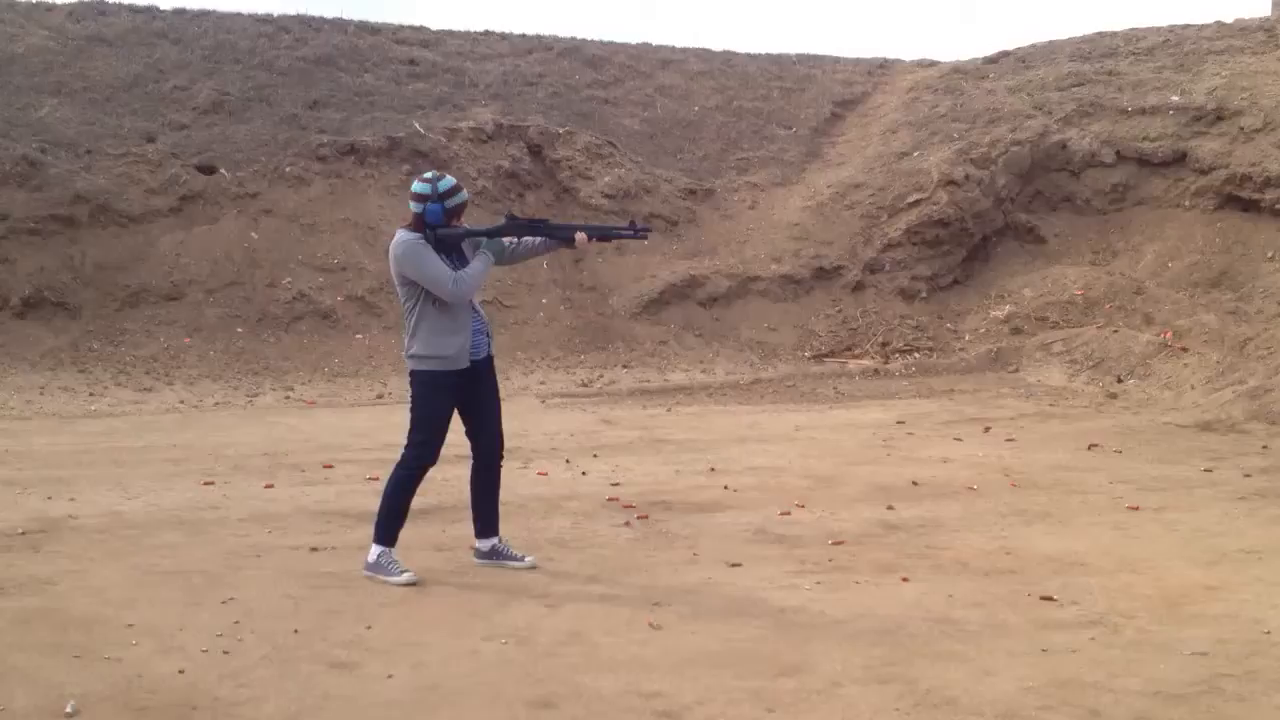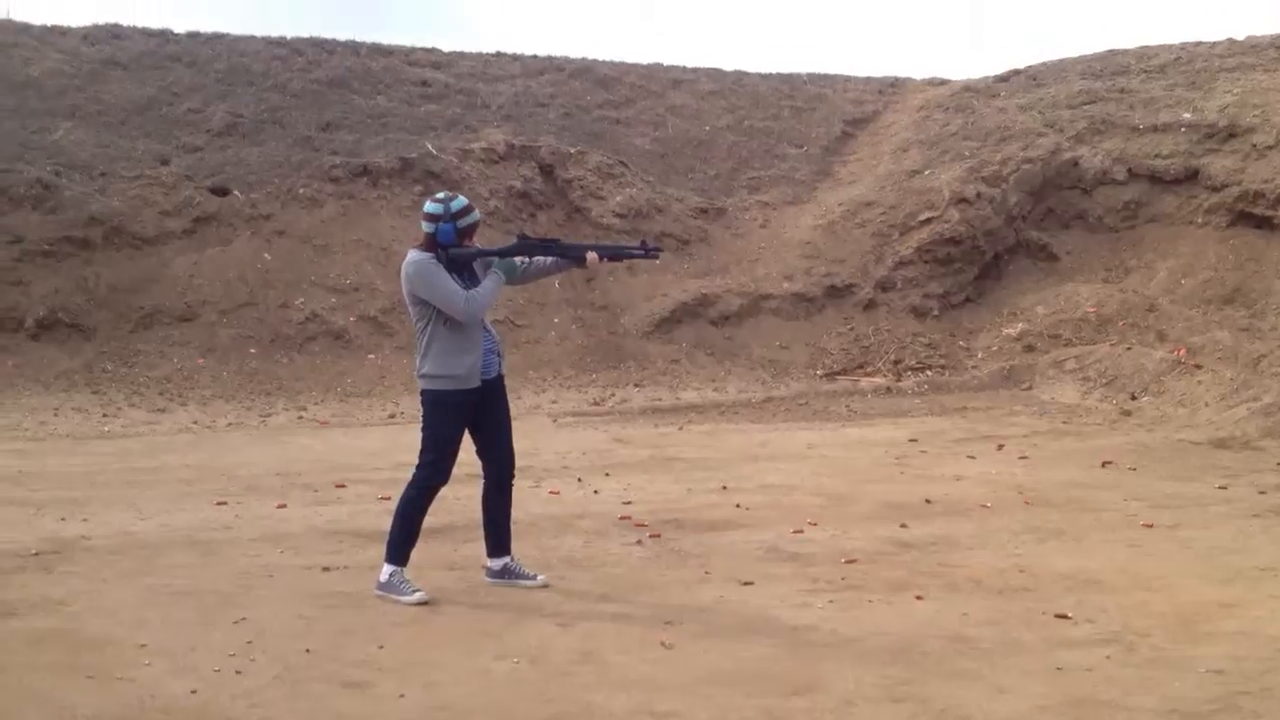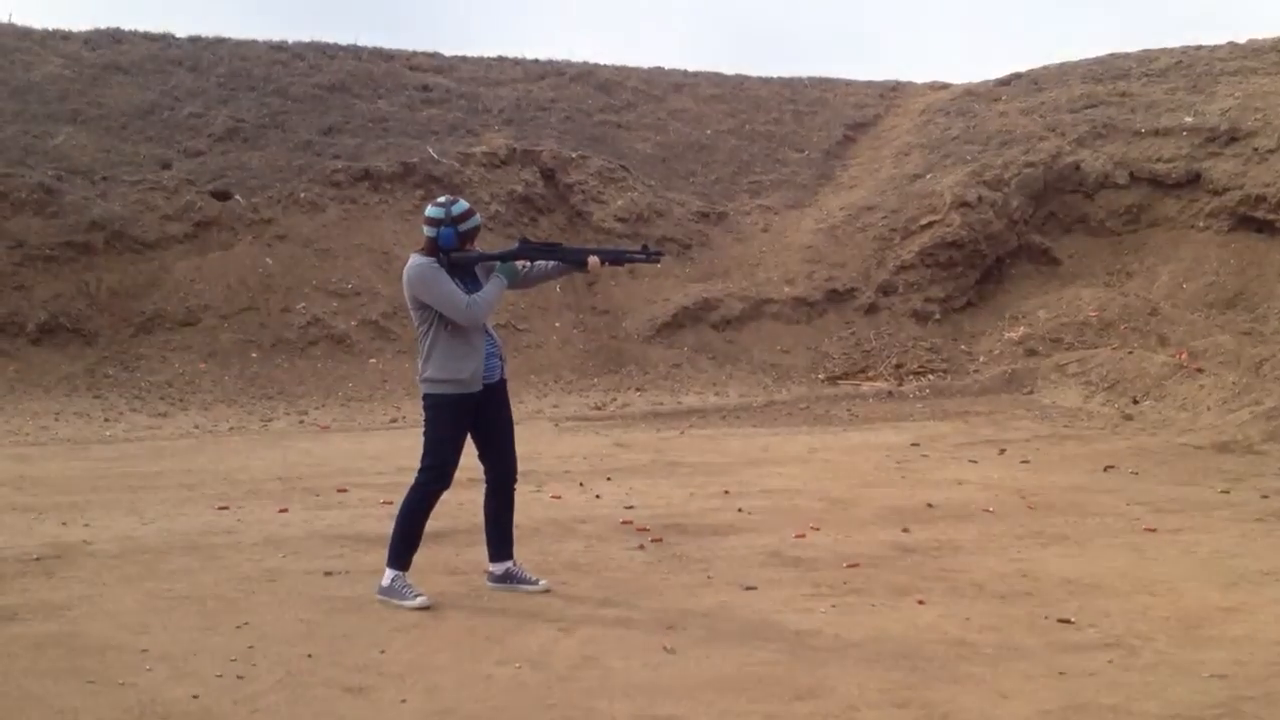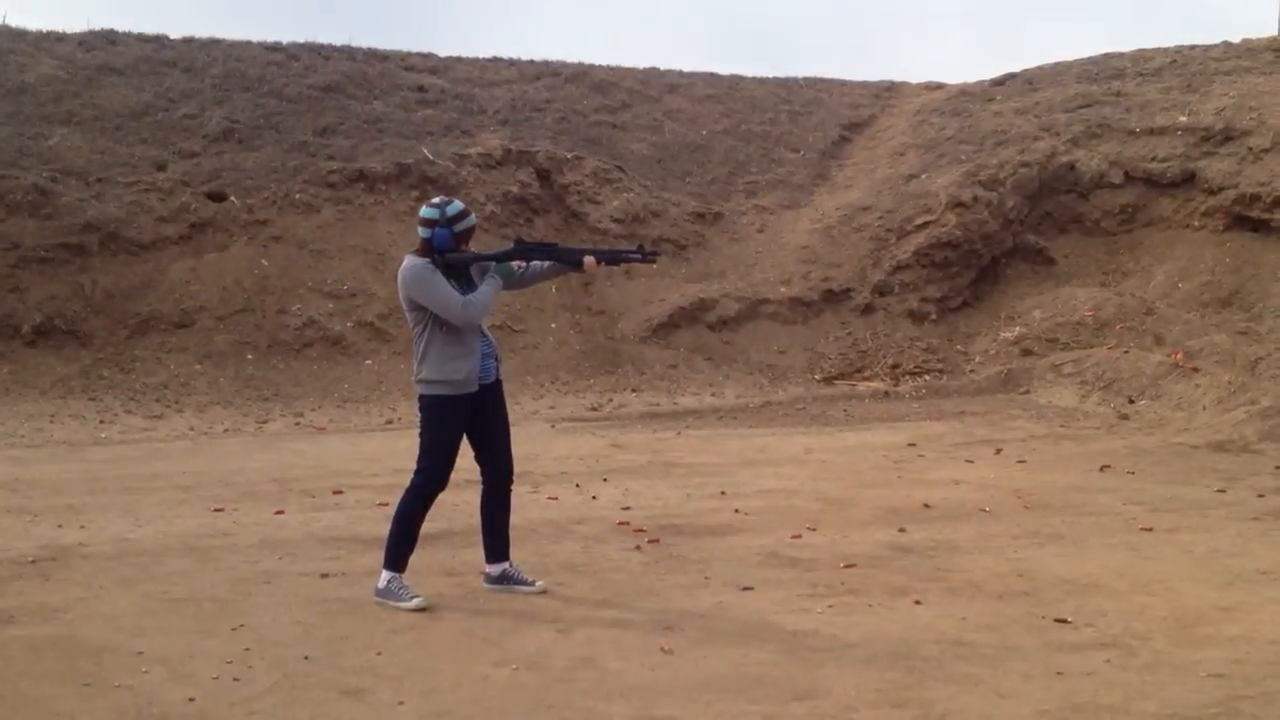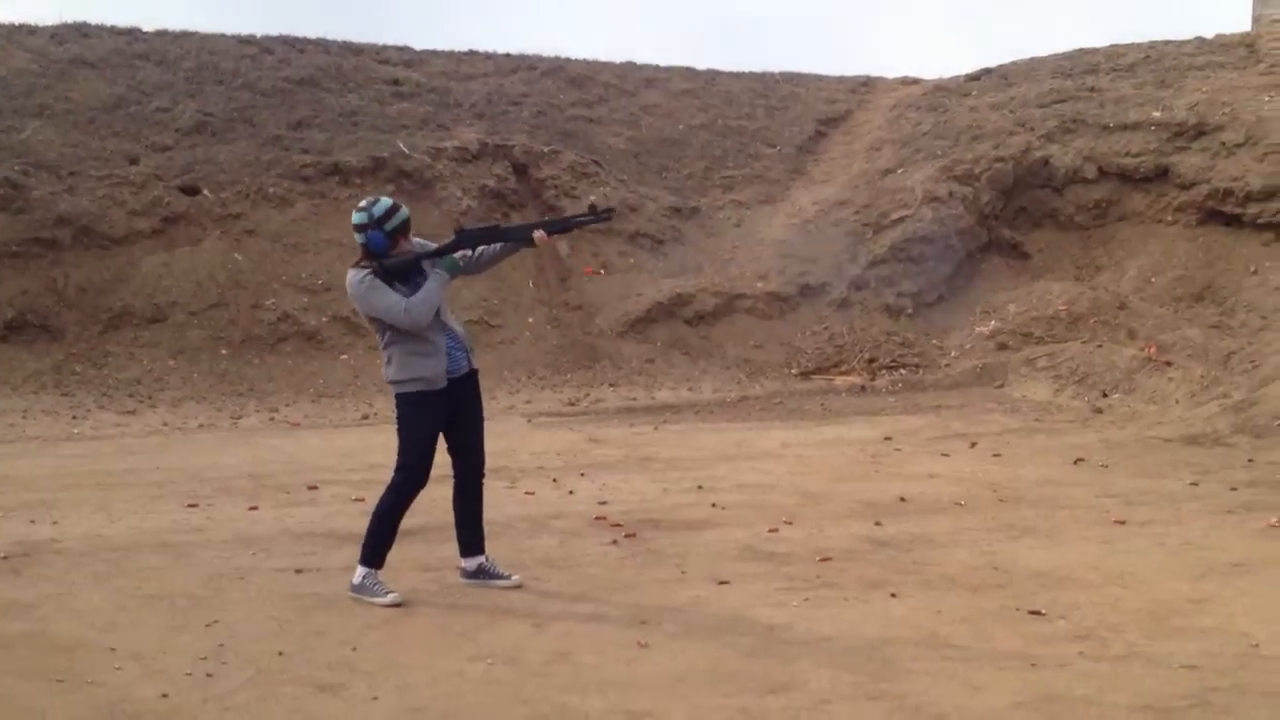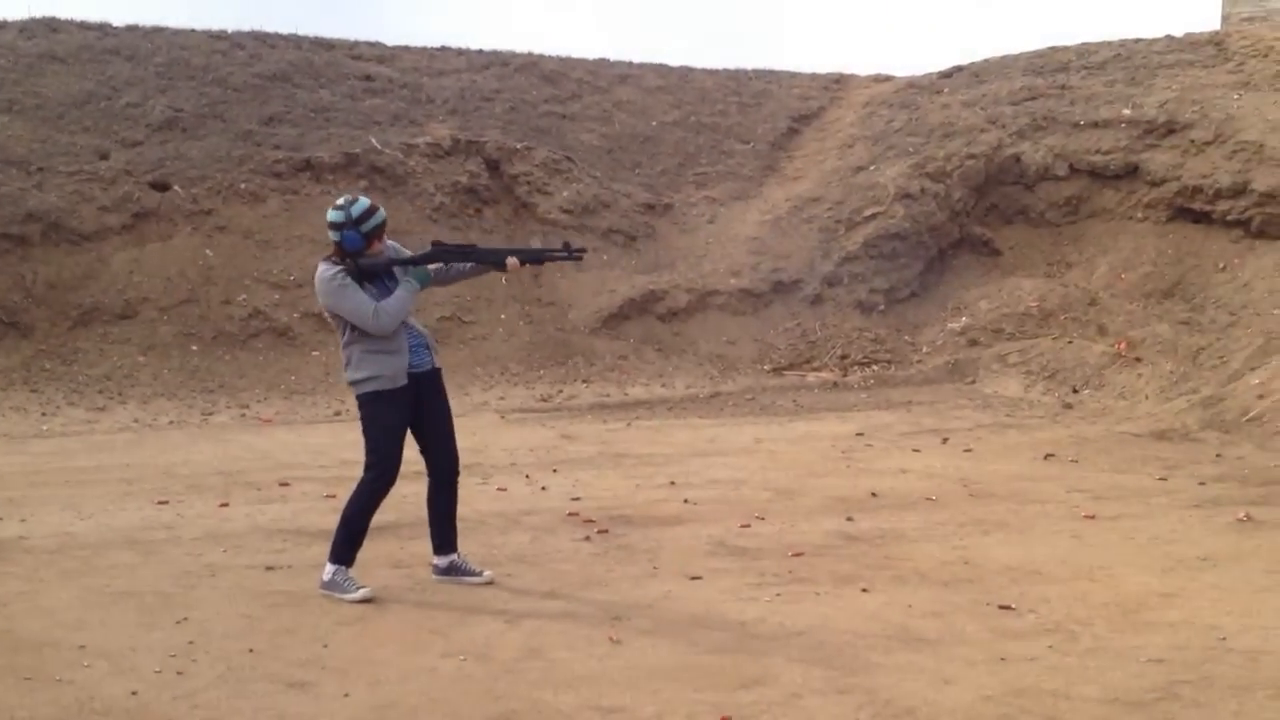
dt=0.4s
person 1, frame 1
left shoulder: (458, 238)
right shoulder: (407, 247)
left elbow: (509, 250)
right elbow: (456, 288)
left wrist: (563, 238)
right wrist: (485, 255)
left hip: (476, 360)
right hip: (435, 368)
left knee: (490, 450)
right knee: (419, 457)
left ankle: (488, 543)
right ankle: (379, 553)
person 1, frame 2
left shoulder: (467, 257)
right shoulder: (420, 267)
left elbow: (521, 269)
right elbow: (468, 308)
left wrist: (575, 259)
right wrist: (497, 274)
left hip: (487, 380)
right hip: (447, 388)
left knee: (501, 469)
right knee: (431, 476)
left ankle: (500, 562)
right ankle: (391, 572)
person 1, frame 3
left shoulder: (471, 262)
right shoulder: (421, 271)
left elbow: (523, 274)
right elbow: (470, 312)
left wrist: (576, 263)
right wrist: (499, 278)
left hip: (489, 384)
right hip: (448, 392)
left knee: (503, 473)
right knee: (433, 480)
left ankle: (502, 566)
right ankle: (393, 577)
person 1, frame 4
left shoulder: (465, 263)
right shoulder: (416, 271)
left elbow: (518, 275)
right elbow: (465, 313)
left wrist: (571, 263)
right wrist: (494, 279)
left hip: (485, 384)
right hip: (444, 392)
left knee: (500, 474)
right knee: (429, 482)
left ankle: (499, 568)
right ankle: (389, 578)
person 1, frame 5
left shoulder: (417, 252)
right shoulder: (361, 281)
left elbow: (470, 262)
right elbow: (412, 316)
left wrist: (521, 241)
right wrist: (441, 274)
left hip: (460, 374)
right hip: (418, 386)
left knee: (471, 469)
right knee: (410, 477)
left ankle: (473, 561)
right ankle: (365, 573)
person 1, frame 6
left shoulder: (387, 254)
right shoulder: (331, 277)
left elbow: (438, 273)
right elbow: (379, 321)
left wrist: (493, 263)
right wrist: (412, 283)
left hip: (423, 372)
right hip: (381, 383)
left knee: (445, 465)
right knee: (380, 476)
left ankle: (446, 558)
right ankle: (336, 570)
